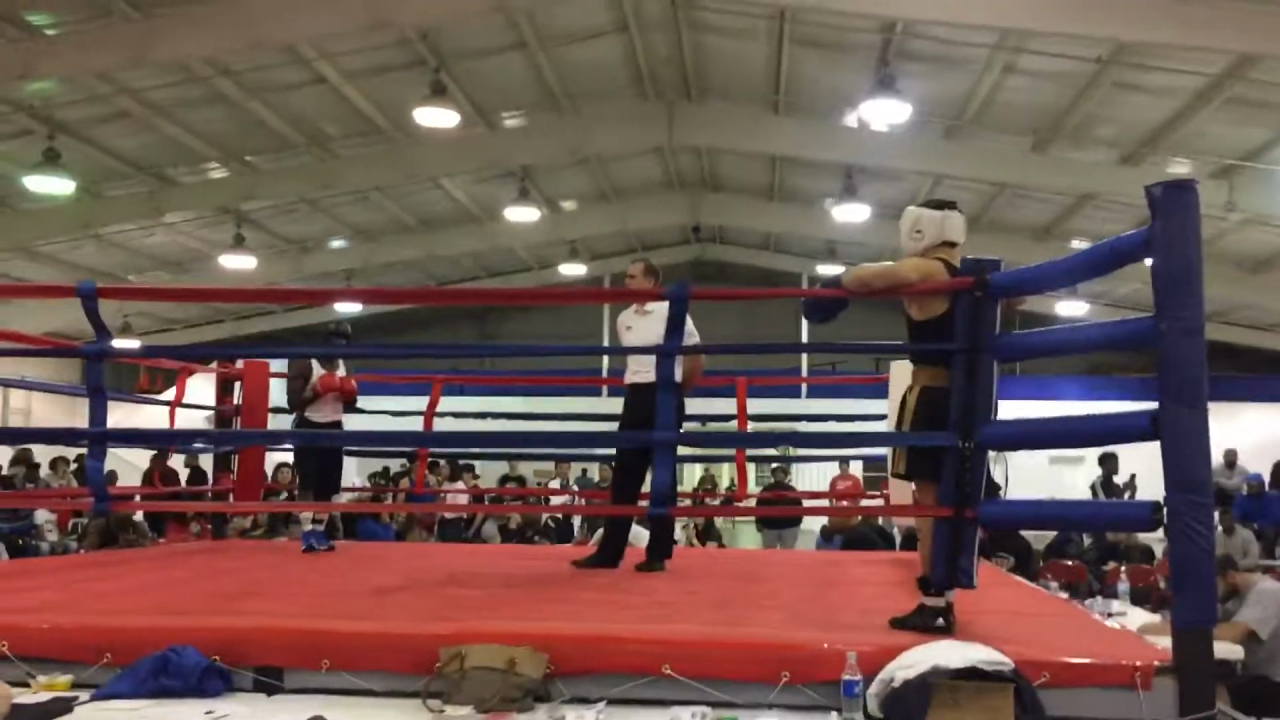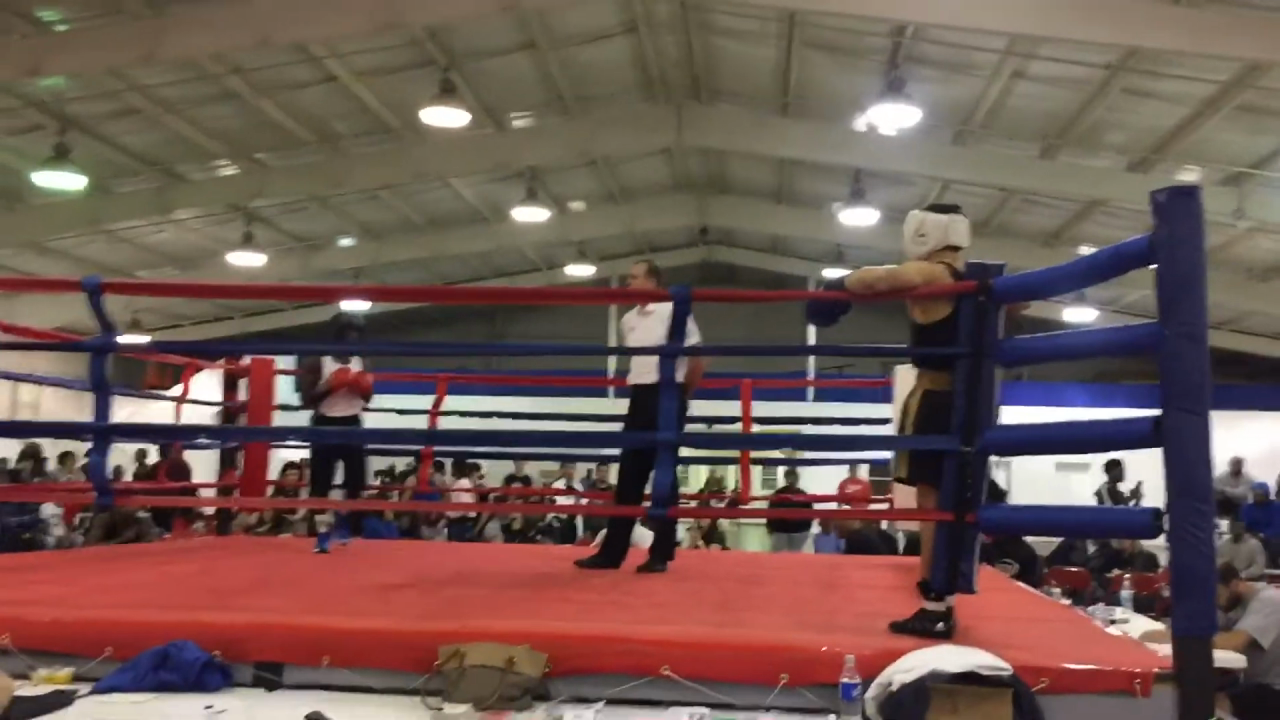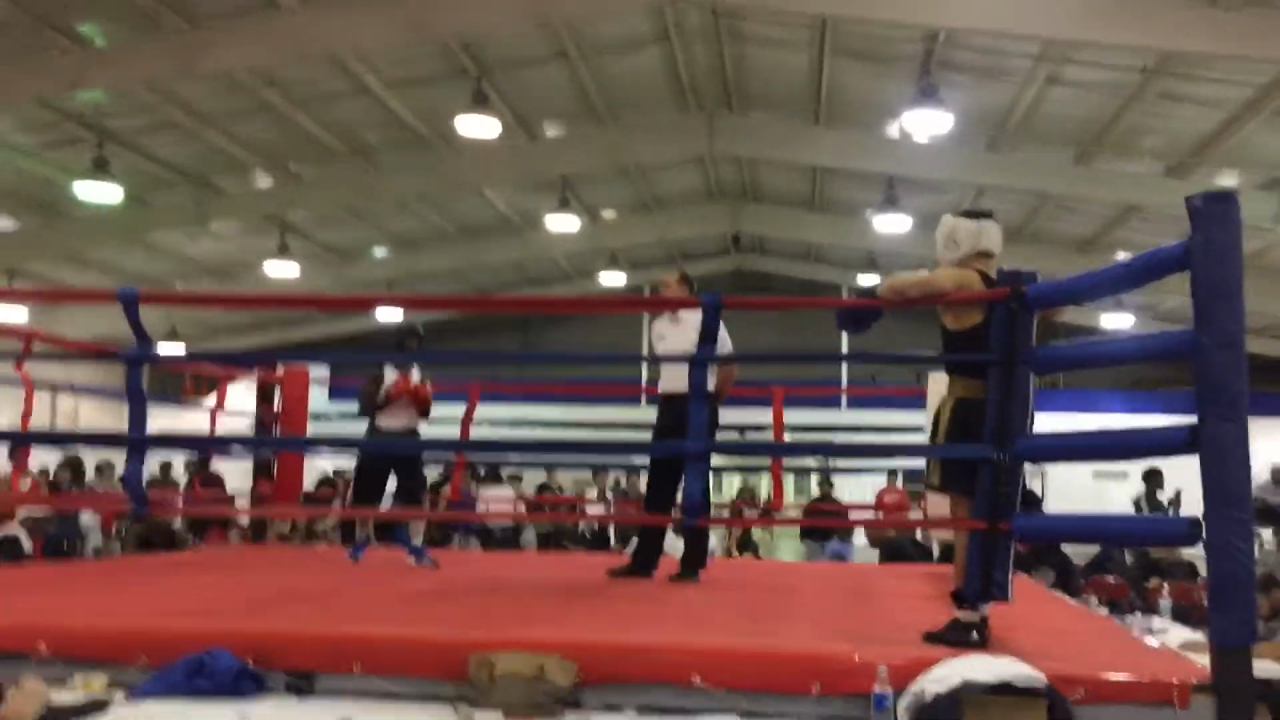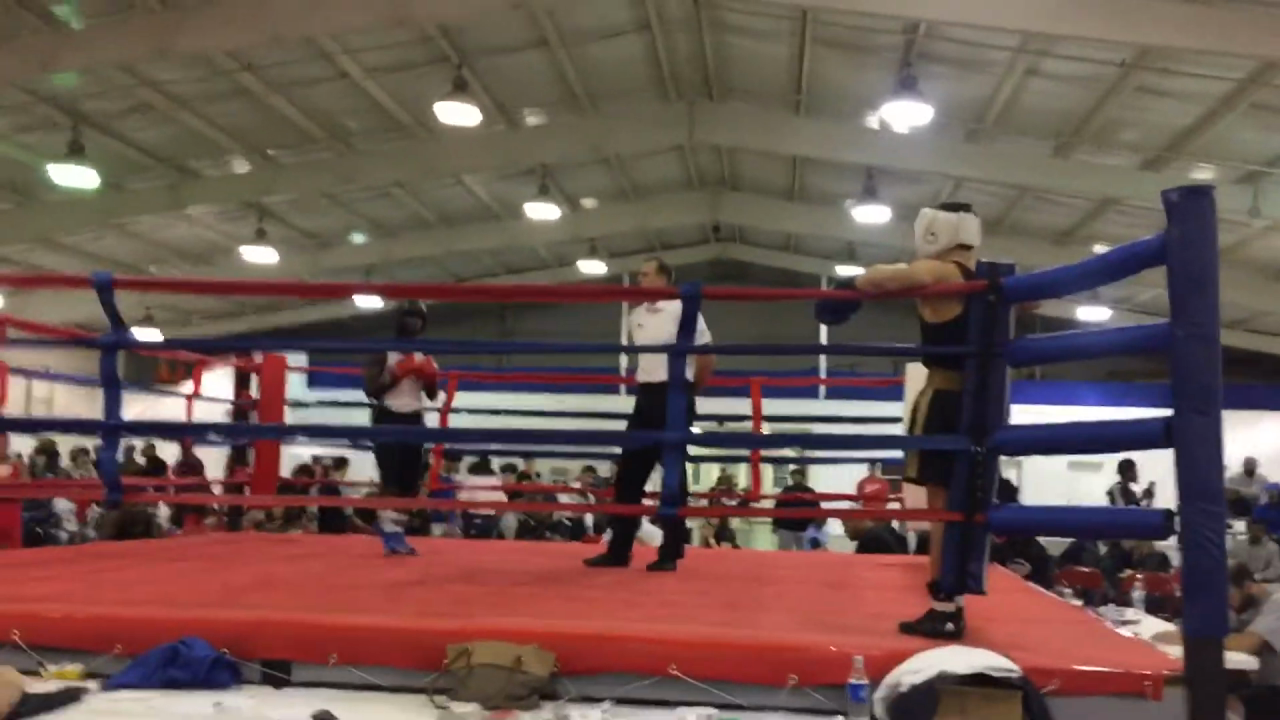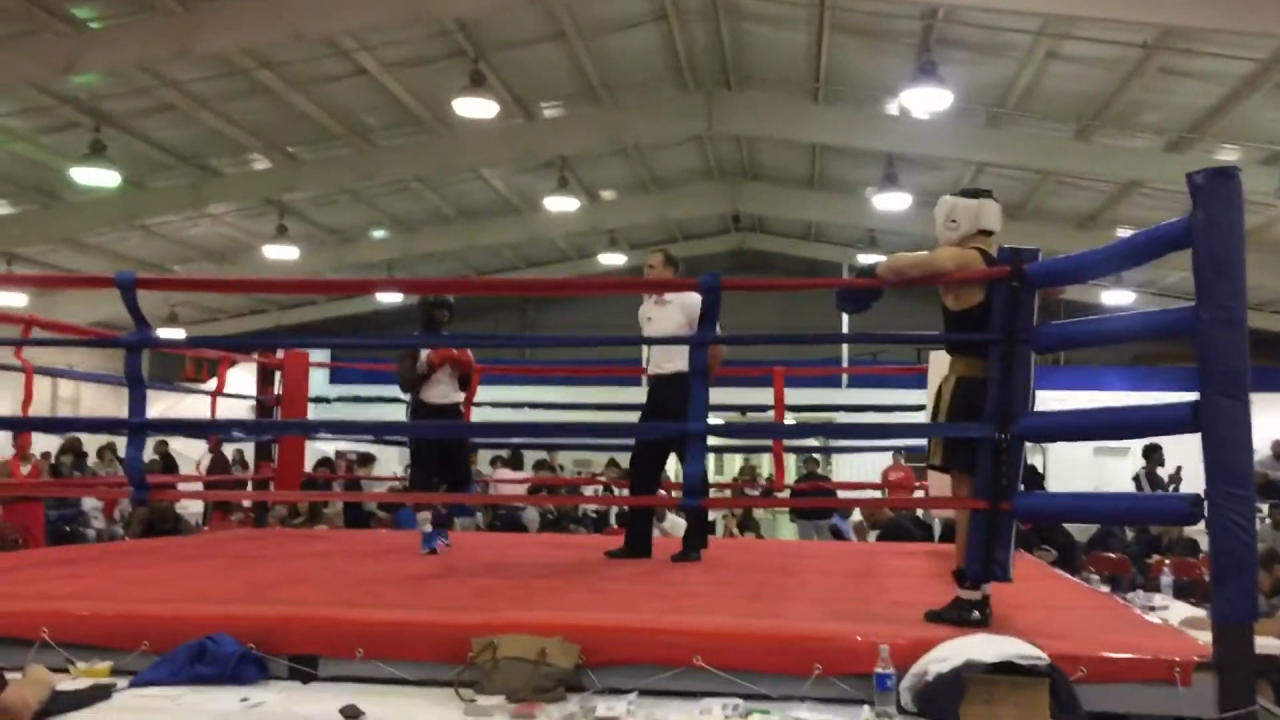
dt=0.4s
person 1, frame 1
left shoulder: (922, 271)
left elbow: (860, 278)
left wrist: (834, 287)
left hip: (930, 396)
left knee: (929, 495)
left ankle: (933, 603)
right ankle: (943, 599)
person 1, frame 2
left shoulder: (926, 275)
left elbow: (868, 280)
left wrist: (837, 288)
left hip: (933, 399)
left knee: (931, 499)
left ankle: (934, 608)
right ankle: (943, 602)
person 1, frame 3
left shoulder: (959, 282)
left elbow: (900, 287)
left wrist: (869, 298)
left hip: (966, 407)
left knee: (966, 508)
left ankle: (968, 618)
right ankle: (976, 611)
person 1, frame 4
left shoulder: (935, 274)
left elbow: (875, 280)
left wrist: (846, 289)
left hip: (944, 399)
left knee: (941, 502)
left ankle: (943, 609)
right ankle: (951, 603)
person 1, frame 5
left shoulder: (957, 261)
left elbow: (894, 268)
left wrist: (867, 277)
left hip: (966, 387)
left knee: (966, 490)
left ankle: (969, 598)
right ankle: (978, 592)
person 2, frame 1
left shoulder: (672, 312)
right shoulder: (624, 318)
left elbow: (696, 358)
left wrist: (676, 391)
right wrist: (635, 385)
left hip: (663, 398)
right hip: (634, 398)
right knee: (624, 473)
left ankle: (658, 554)
right ankle: (609, 551)
person 2, frame 2
left shoulder: (673, 312)
right shoulder: (628, 319)
left elbow: (697, 360)
left wrist: (680, 393)
right wrist: (638, 386)
right hip: (639, 399)
right knee: (629, 474)
left ankle: (660, 555)
right ankle: (612, 551)
person 2, frame 3
left shoulder: (705, 320)
right shoulder: (658, 326)
left elbow: (728, 367)
left wrist: (711, 402)
right wrist: (667, 394)
right hip: (668, 406)
right knee: (659, 482)
left ankle: (692, 563)
right ankle: (644, 560)
person 2, frame 4
left shoulder: (683, 310)
right shoulder: (636, 316)
left elbow: (706, 357)
left wrist: (688, 391)
right wrist: (645, 385)
left hip: (673, 397)
right hip: (646, 397)
left knee: (673, 473)
right knee: (629, 471)
left ankle: (670, 553)
right ankle: (618, 550)
person 2, frame 5
left shoulder: (690, 301)
right shoulder: (645, 309)
left elbow: (716, 348)
right wrist: (655, 375)
left hip: (684, 388)
right hip: (657, 389)
right knee: (643, 463)
left ankle: (693, 544)
right ankle: (637, 542)
person 3, frame 1
left shoulder: (345, 368)
right shoulder: (304, 366)
left elbow: (349, 405)
right elbow: (293, 403)
left wrist: (351, 394)
right wrist: (316, 391)
left hip: (332, 429)
right hip: (308, 428)
left knee: (327, 486)
right knee: (307, 482)
left ankle: (319, 533)
right ankle: (307, 534)
person 3, frame 2
left shoulder: (360, 362)
right shoulder: (316, 362)
left elbow: (366, 398)
right elbow: (306, 399)
left wrist: (365, 389)
right wrist: (329, 387)
left hip: (351, 425)
right hip: (325, 425)
left knee: (356, 483)
right knee: (320, 483)
person 3, frame 3
left shoulder: (419, 373)
right shoulder: (380, 371)
left elbow: (424, 413)
right elbow: (365, 407)
left wrist: (424, 400)
right wrist: (390, 395)
left hip: (407, 437)
right hip: (380, 436)
left knee: (415, 493)
right knee: (366, 495)
left ankle: (417, 549)
right ankle: (360, 542)
person 3, frame 4
left shoulder: (424, 355)
right shoulder: (383, 352)
left elbow: (432, 395)
right elbow: (370, 390)
left wrist: (430, 377)
right wrist: (395, 373)
left hip: (413, 420)
right hip: (388, 419)
left knee: (409, 482)
right knee: (391, 478)
left ankle: (395, 534)
right ankle: (388, 535)
person 3, frame 5
left shoulder: (455, 344)
left elbow: (464, 386)
right elbow: (405, 384)
left wrist: (466, 367)
right wrist: (431, 363)
left hip: (452, 413)
right hip: (425, 413)
left knee: (460, 475)
right knee: (423, 476)
left ankle: (440, 519)
right ankle: (428, 535)
